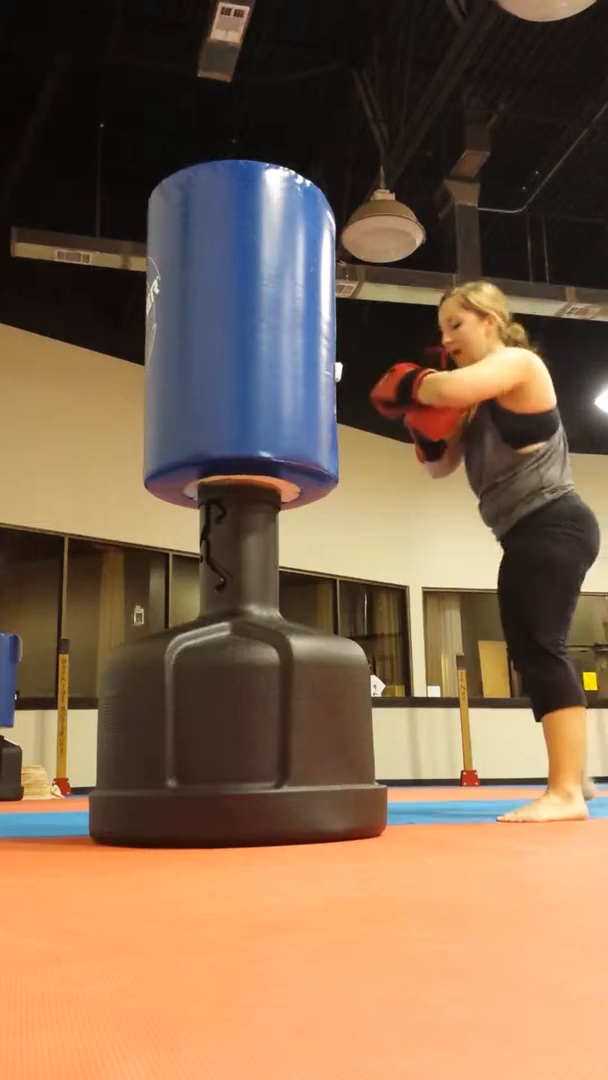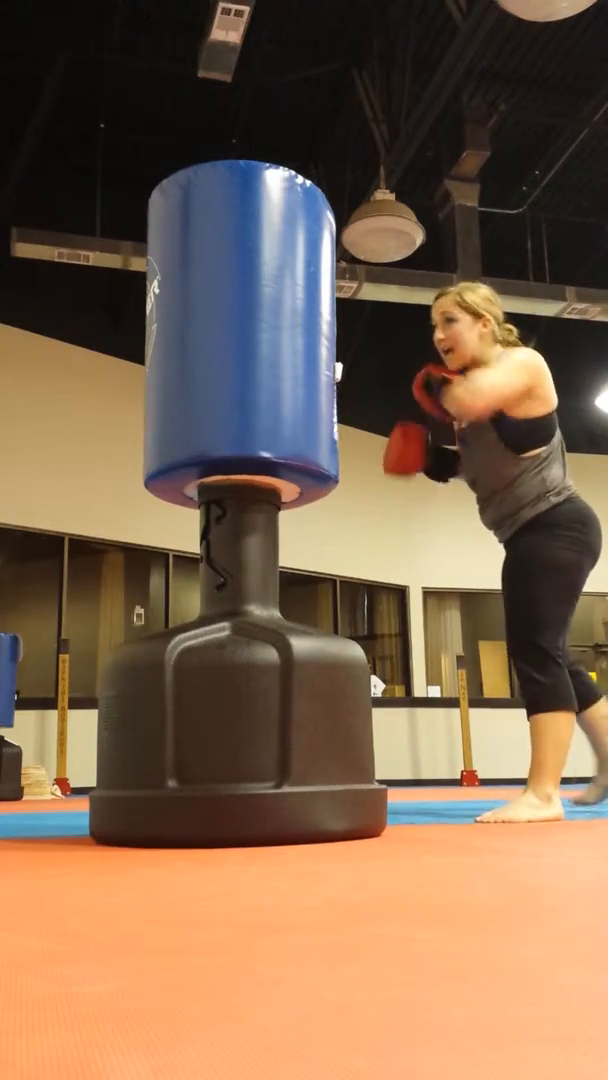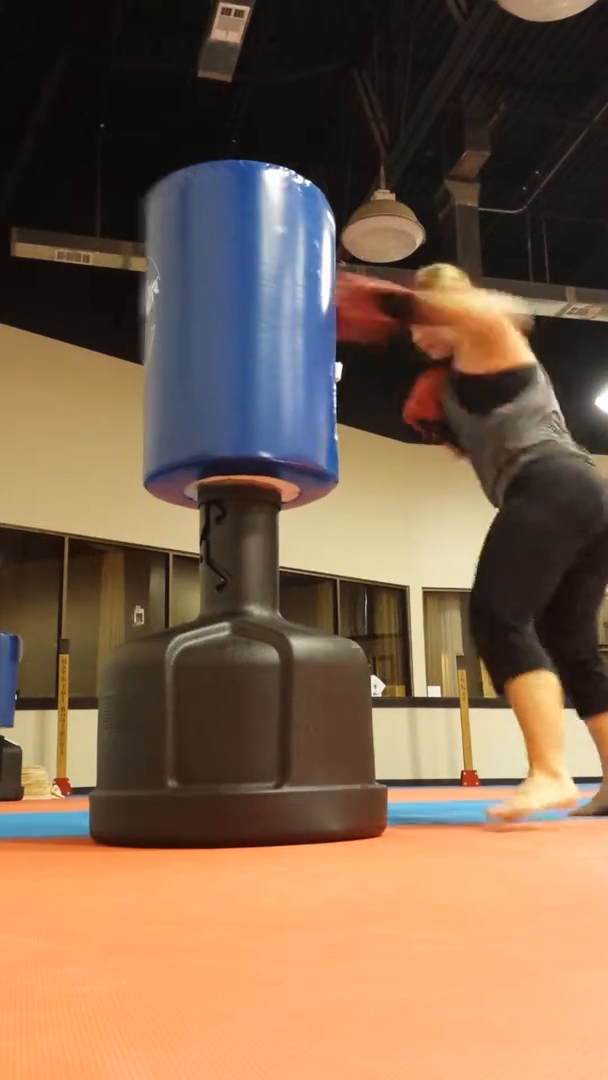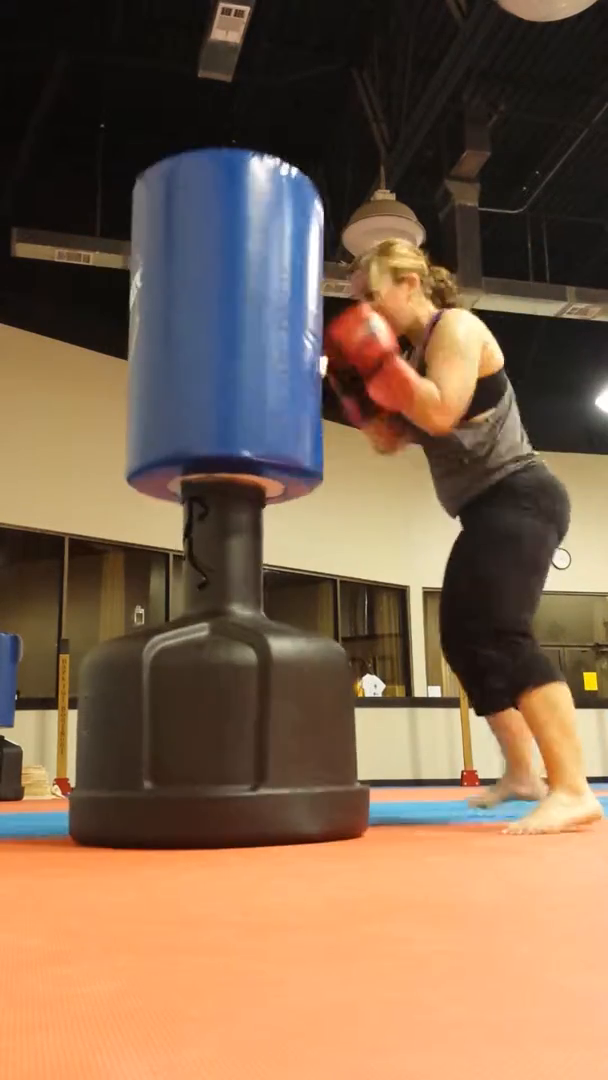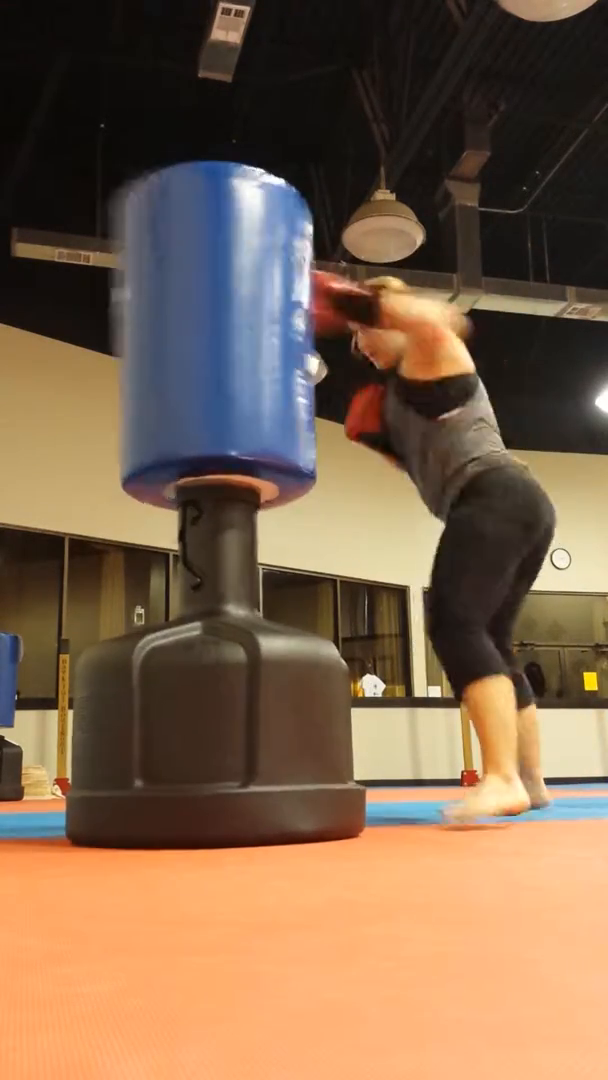
dt=1s
person 1, frame 1
left shoulder: (517, 362)
right shoulder: (475, 399)
left elbow: (450, 388)
right elbow: (440, 465)
left wrist: (409, 385)
left hip: (552, 529)
right hip: (528, 536)
left knee: (539, 649)
right knee: (533, 651)
left ankle: (564, 792)
right ankle: (579, 779)
person 1, frame 2
left shoulder: (520, 363)
right shoulder: (476, 384)
left elbow: (466, 401)
left wrist: (434, 387)
right wrist: (436, 459)
left hip: (556, 529)
right hip: (532, 538)
left knee: (534, 650)
right knee: (546, 656)
left ankle: (543, 793)
person 1, frame 3
left shoulder: (485, 334)
right shoulder: (460, 370)
left elbow: (501, 312)
left wrist: (400, 302)
right wrist: (445, 426)
left hip: (549, 491)
left knee: (496, 619)
left ankle: (550, 778)
person 1, frame 4
left shoulder: (457, 326)
right shoulder: (413, 349)
left elbow: (442, 413)
right elbow: (386, 441)
left wrist: (382, 361)
right wrist: (353, 386)
left hip: (518, 498)
right hip: (486, 511)
left knee: (501, 632)
right knee: (463, 639)
right ankle: (520, 773)
person 1, frame 5
left shoulder: (432, 341)
right shoulder: (399, 386)
left elbow: (436, 313)
left wrist: (355, 303)
right wrist: (388, 443)
left hip: (495, 501)
right hip: (511, 507)
left knee: (455, 624)
right knee: (482, 639)
left ankle: (504, 780)
right ankle: (529, 783)
